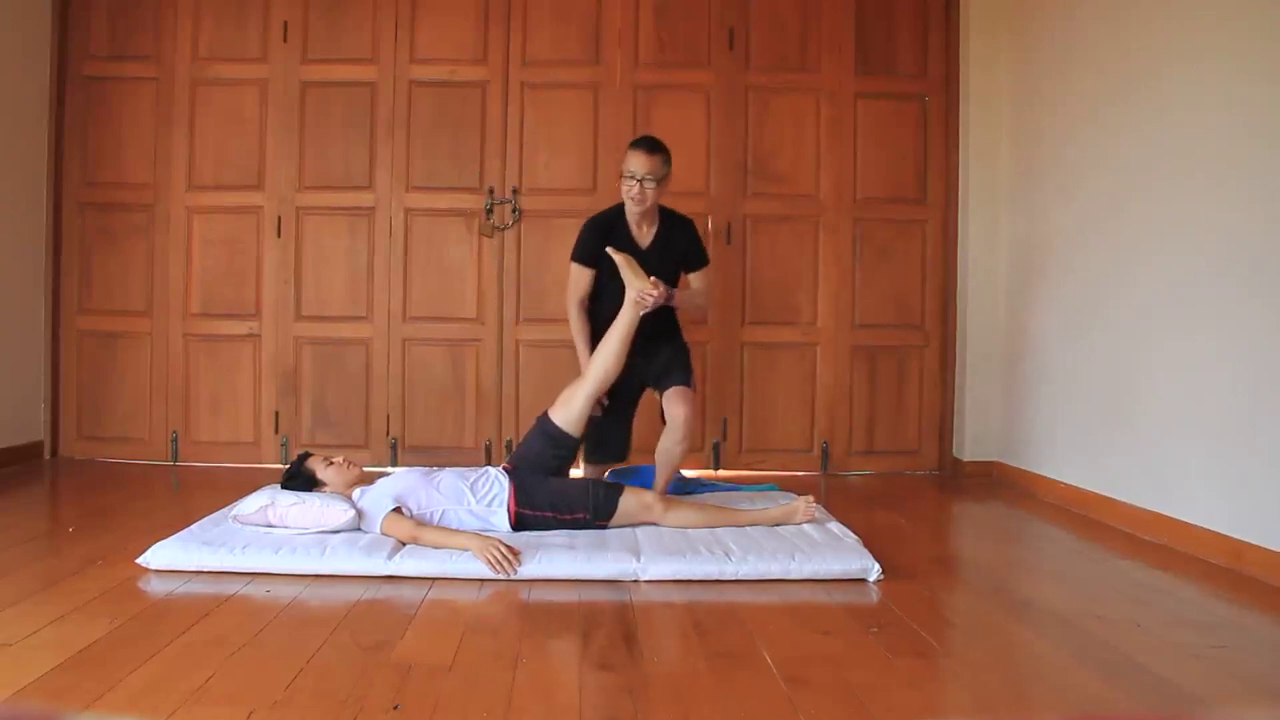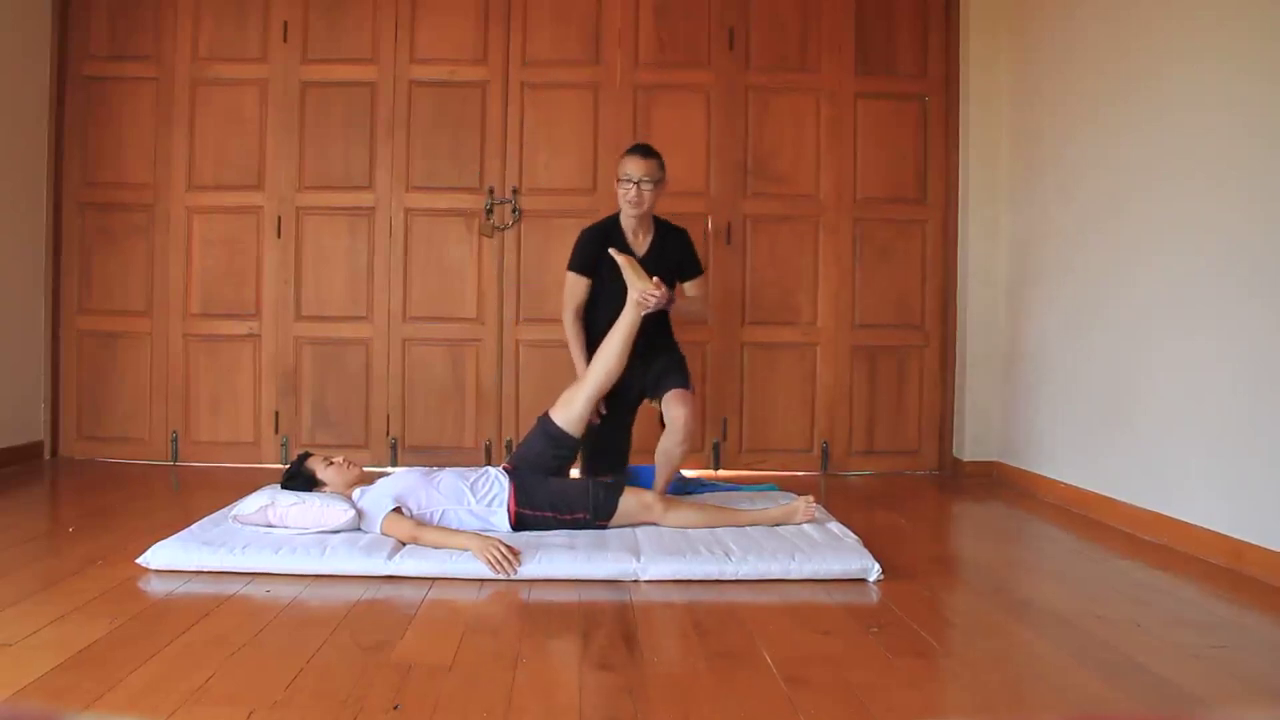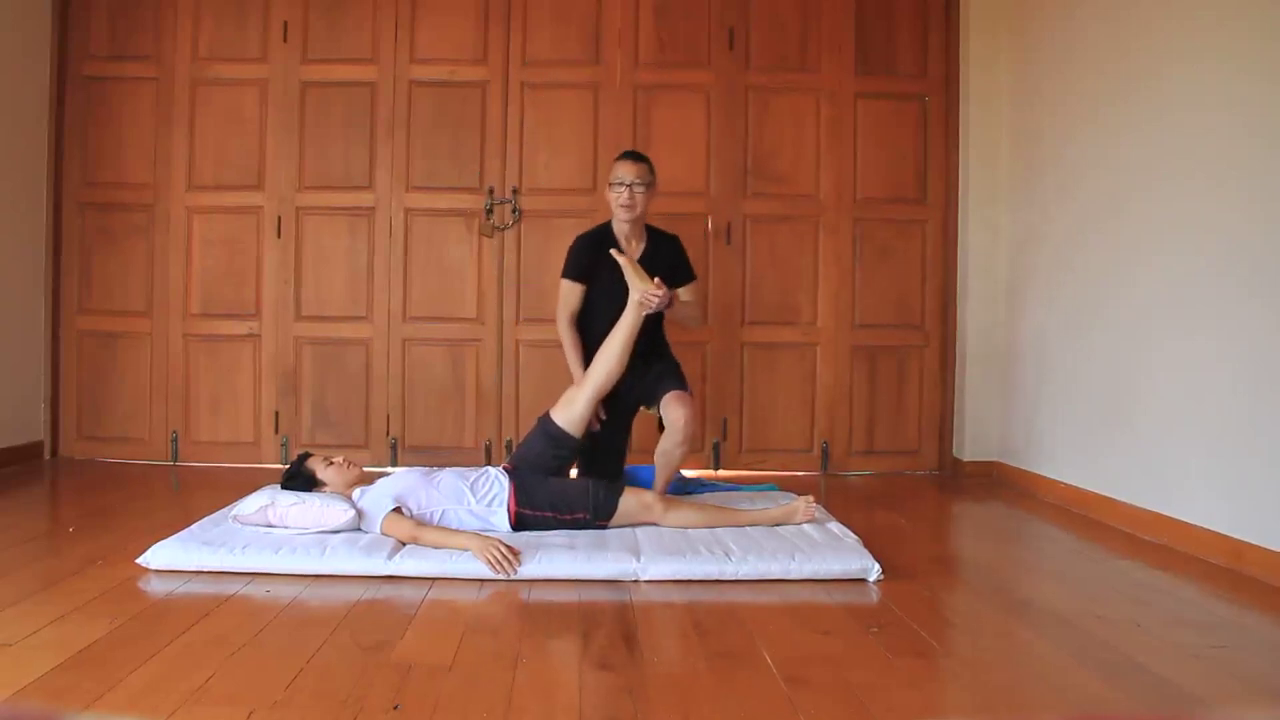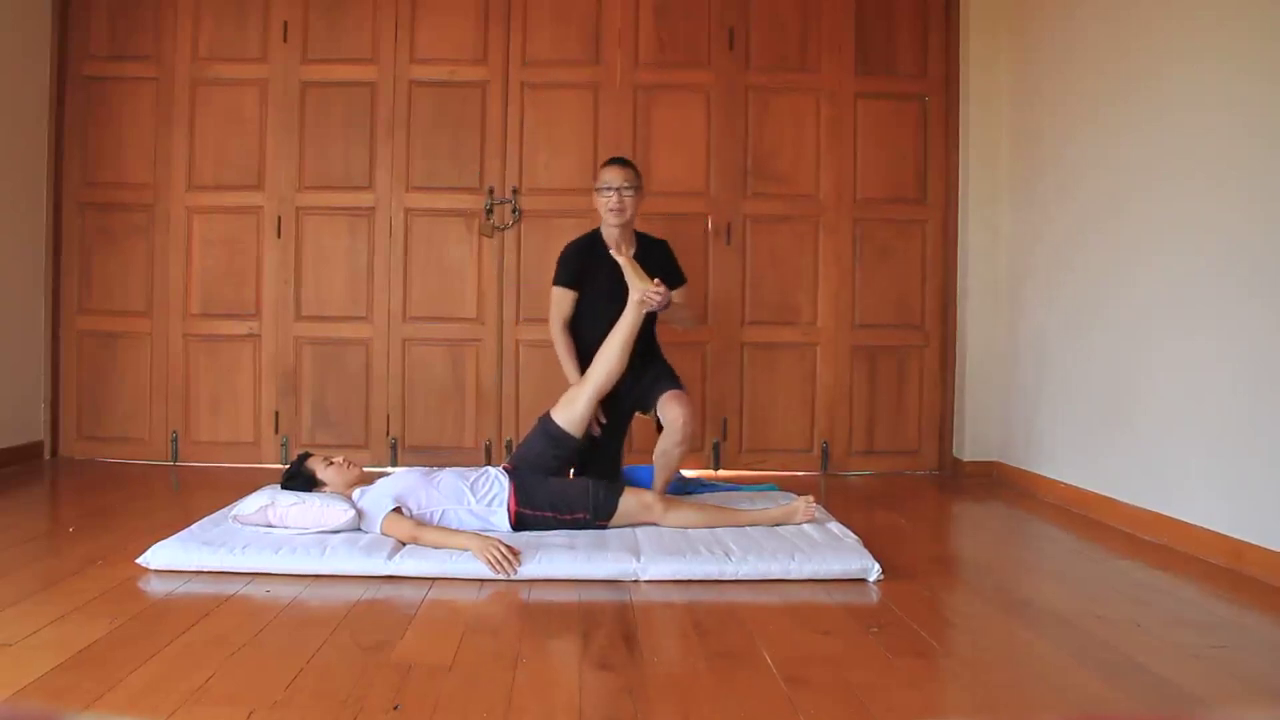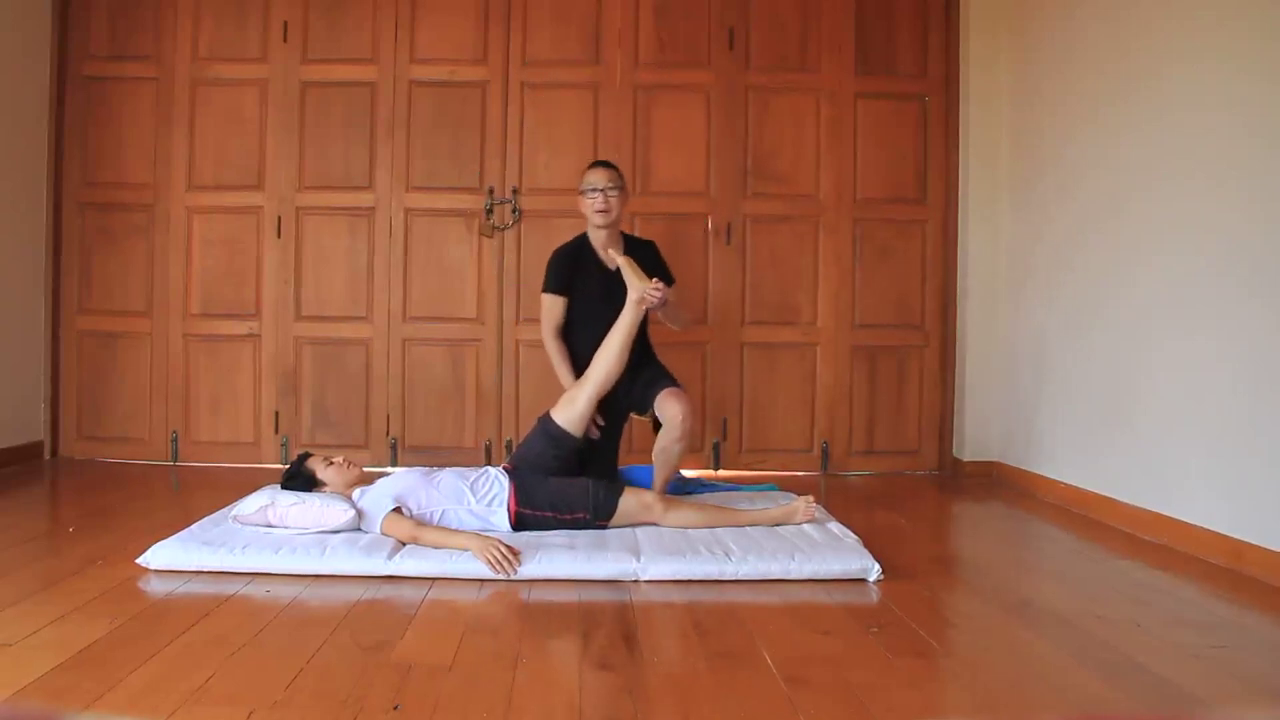
dt=0.1s
person 1, frame 1
left shoulder: (388, 483)
right shoulder: (369, 508)
right elbow: (415, 532)
right wrist: (473, 540)
left hip: (514, 478)
right hip: (518, 508)
left knee: (584, 389)
right knee: (652, 505)
left ankle: (633, 301)
right ankle: (771, 515)
person 1, frame 2
left shoulder: (387, 483)
right shoulder: (369, 507)
right elbow: (415, 532)
right wrist: (474, 540)
left hip: (514, 477)
right hip: (518, 508)
left knee: (584, 391)
right knee: (652, 505)
left ankle: (635, 303)
right ankle: (771, 516)
person 1, frame 3
left shoulder: (387, 483)
right shoulder: (369, 508)
right elbow: (414, 532)
right wrist: (473, 540)
left hip: (513, 478)
right hip: (518, 508)
left knee: (586, 391)
right knee: (652, 505)
left ankle: (637, 303)
right ankle: (769, 516)
person 1, frame 4
left shoulder: (387, 483)
right shoulder: (369, 507)
right elbow: (414, 532)
right wrist: (473, 540)
left hip: (513, 477)
right hip: (517, 508)
left knee: (585, 392)
right knee: (652, 506)
left ankle: (636, 303)
right ankle: (769, 517)
person 1, frame 5
left shoulder: (386, 481)
right shoulder: (369, 506)
right elbow: (415, 531)
right wrist: (474, 540)
left hip: (514, 478)
right hip: (518, 508)
left knee: (584, 393)
right knee: (652, 505)
left ankle: (635, 302)
right ankle: (772, 516)
person 2, frame 1
left shoulder: (682, 230)
right shoulder: (598, 229)
left elbow: (702, 295)
right elbow: (576, 304)
left wrist: (668, 296)
right wrist: (589, 370)
left hip: (663, 344)
left knee: (682, 413)
right knee: (598, 463)
person 2, frame 2
left shoulder: (676, 240)
right shoulder: (594, 239)
left elbow: (700, 306)
right elbow: (571, 313)
left wrist: (668, 301)
right wrist: (585, 380)
left hip: (659, 354)
left knee: (682, 415)
right knee: (598, 475)
person 2, frame 3
left shoulder: (668, 246)
right shoulder: (587, 246)
left elbow: (694, 314)
right elbow: (565, 320)
left wrist: (668, 302)
left hip: (654, 360)
left knee: (683, 417)
right knee: (598, 482)
person 2, frame 4
left shoulder: (658, 251)
right shoulder: (578, 254)
left elbow: (686, 317)
right elbow: (558, 327)
left wrist: (665, 303)
left hip: (647, 366)
left knee: (681, 417)
person 2, frame 5
left shoulder: (646, 253)
right shoulder: (566, 259)
left elbow: (678, 320)
right elbow: (551, 334)
left wrist: (661, 304)
left hip: (641, 367)
left knee: (681, 413)
